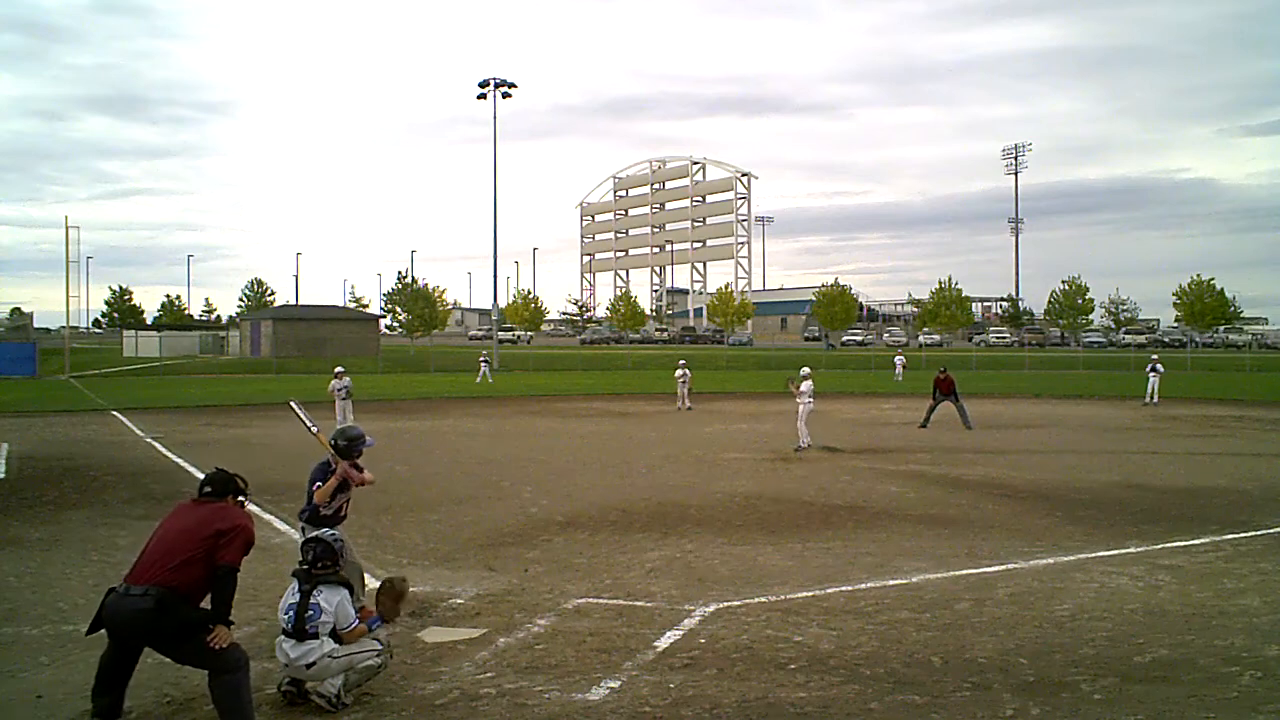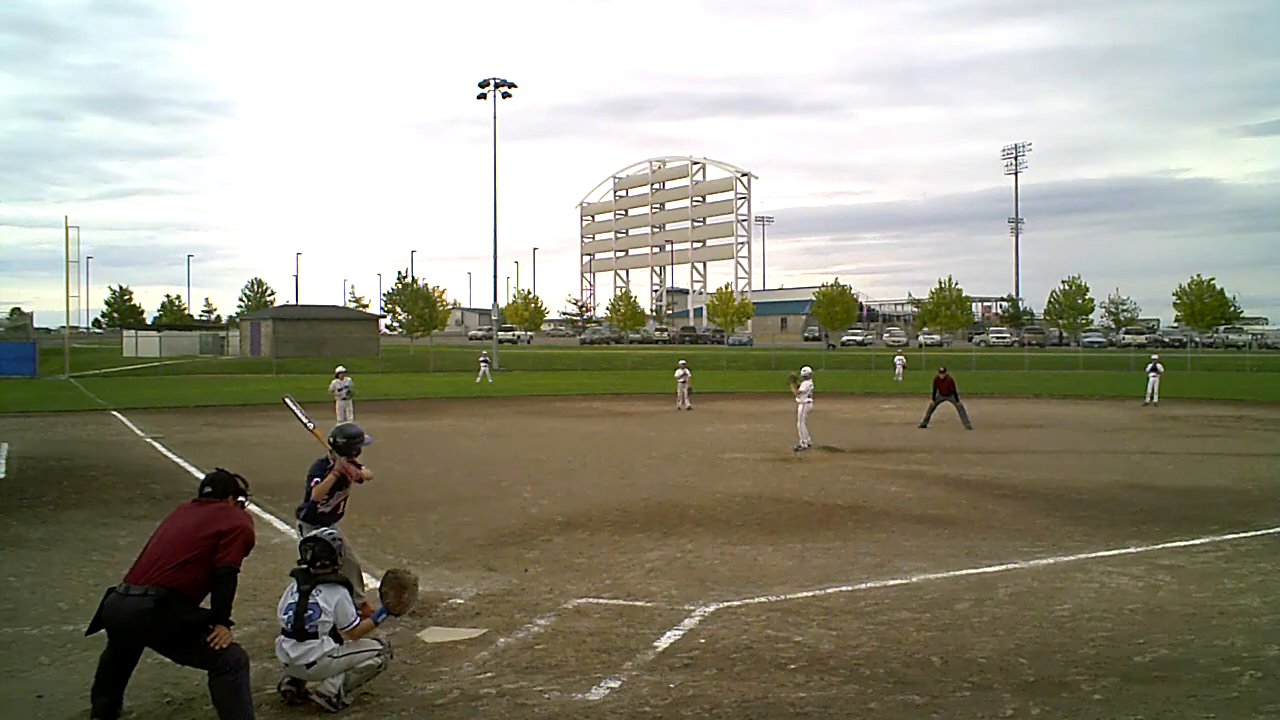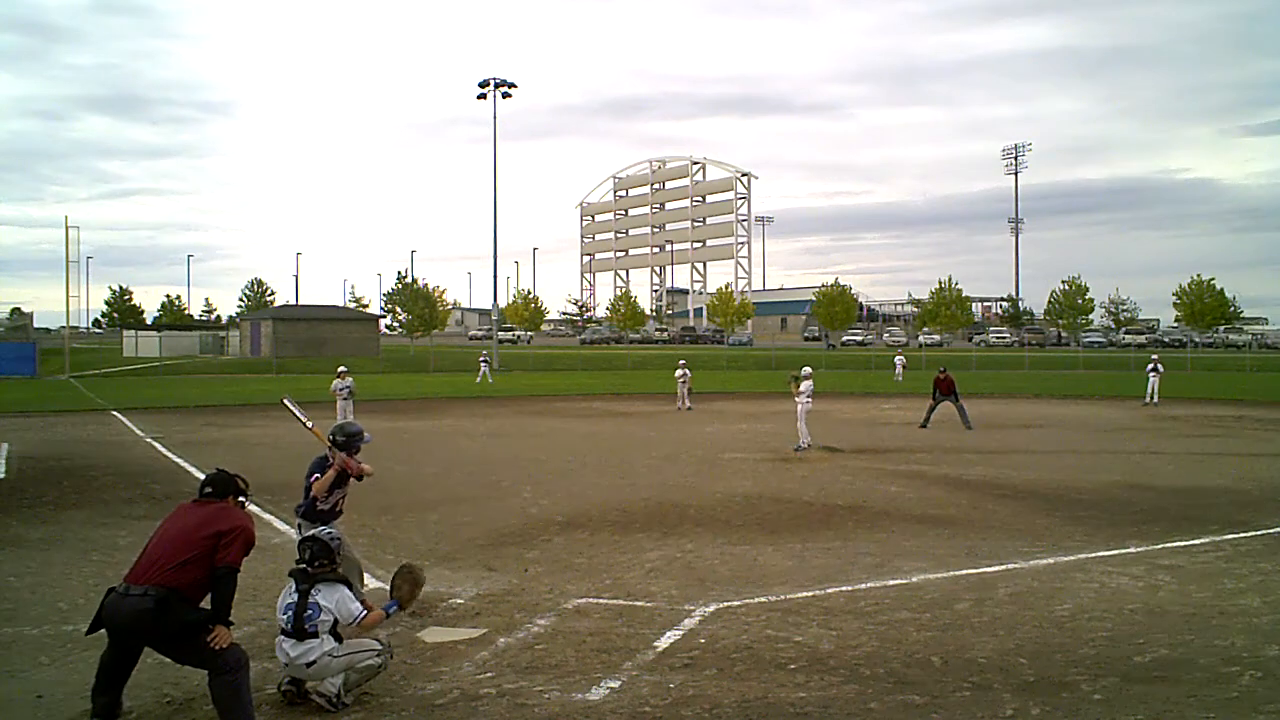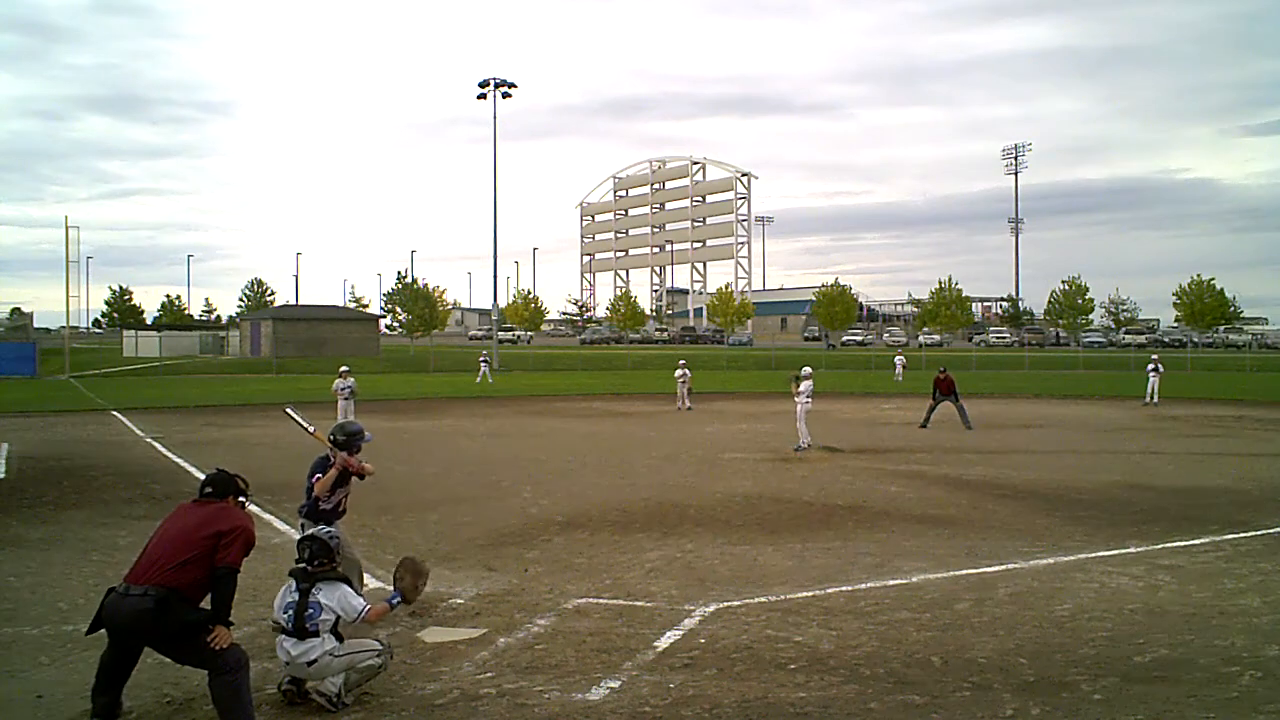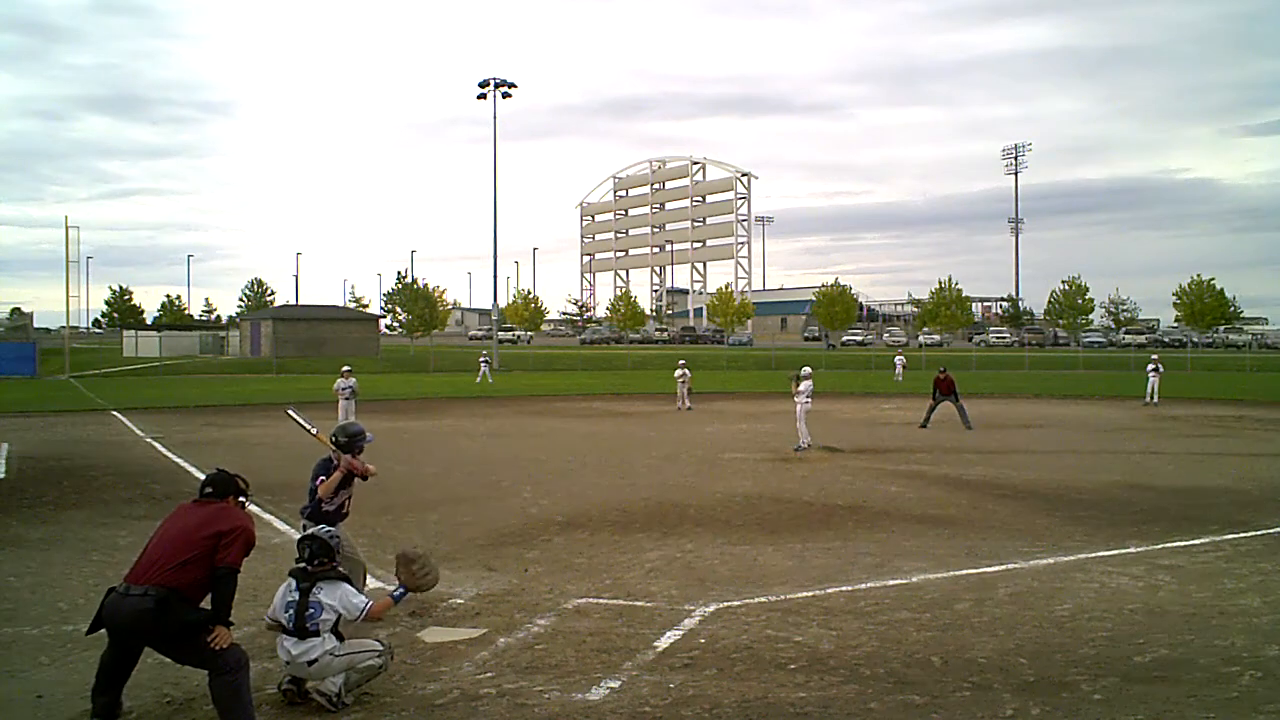
dt=0.1s
person 1, frame 1
left shoulder: (181, 511)
right shoulder: (237, 520)
right elbow: (225, 574)
right wrist: (221, 622)
left hip: (117, 605)
right hip: (156, 610)
left knee: (121, 651)
right knee: (231, 662)
person 1, frame 2
left shoulder: (181, 511)
right shoulder: (237, 520)
right elbow: (225, 574)
right wrist: (221, 622)
left hip: (116, 605)
right hip: (155, 610)
left knee: (120, 650)
right knee: (230, 662)
person 1, frame 3
left shoulder: (182, 511)
right shoulder: (237, 520)
right elbow: (225, 575)
right wrist: (221, 622)
left hip: (116, 605)
right hip: (156, 610)
left knee: (120, 650)
right knee: (230, 662)
person 1, frame 4
left shoulder: (182, 511)
right shoulder: (238, 521)
right elbow: (225, 574)
right wrist: (221, 622)
left hip: (116, 605)
right hip: (155, 610)
left knee: (120, 651)
right knee: (230, 662)
person 1, frame 5
left shoulder: (182, 511)
right shoulder: (238, 521)
right elbow: (225, 575)
right wrist: (221, 622)
left hip: (116, 604)
right hip: (155, 610)
left knee: (120, 651)
right knee: (231, 662)
person 2, frame 1
left shoulder: (296, 585)
right shoulder: (337, 592)
right elbow: (349, 637)
right wrist: (378, 620)
left hip: (286, 661)
right hip: (315, 664)
right knee: (381, 650)
left ankle: (293, 681)
right ankle: (331, 690)
person 2, frame 2
left shoulder: (294, 585)
right shoulder: (336, 592)
left elbow: (288, 624)
right elbow: (355, 632)
right wrist: (384, 612)
left hip: (287, 661)
right hip: (316, 664)
right knee: (381, 650)
left ankle: (293, 682)
right ankle: (332, 690)
person 2, frame 3
left shoulder: (292, 585)
right shoulder: (336, 590)
left elbow: (282, 625)
right elbow: (365, 623)
right wrist: (395, 605)
left hip: (287, 661)
right hip: (316, 663)
right knee: (381, 651)
left ankle: (293, 681)
right ankle: (332, 689)
person 2, frame 4
left shoulder: (291, 584)
right shoulder: (336, 589)
left elbow: (276, 625)
right elbow: (371, 616)
right wrist: (398, 597)
left hip: (288, 661)
right hip: (317, 663)
right knee: (381, 652)
left ankle: (294, 680)
right ankle: (332, 689)
person 2, frame 5
left shoulder: (290, 584)
right shoulder: (337, 588)
left elbow: (271, 624)
right elbow: (373, 612)
right wrist: (403, 590)
left hip: (288, 660)
right hip: (318, 662)
right knee: (382, 652)
left ankle: (294, 680)
right ankle: (332, 689)
person 3, frame 1
left shoulder: (350, 466)
right shoulder: (321, 470)
left elbow: (371, 478)
right elbow: (318, 499)
left wrist: (361, 478)
right wrist: (338, 476)
left hip: (334, 527)
right hip: (314, 528)
left knee: (354, 566)
left ankle: (357, 605)
person 3, frame 2
left shoulder: (347, 465)
right shoulder: (319, 468)
left elbow: (369, 475)
right elbow: (316, 496)
left wrist: (358, 473)
right wrist: (335, 472)
left hip: (330, 525)
right hip: (311, 526)
left knee: (351, 563)
left ankle: (359, 604)
person 3, frame 3
left shoulder: (346, 461)
right shoulder: (319, 464)
left elbow: (370, 471)
right elbow: (317, 491)
left wrist: (358, 468)
right wrist: (335, 467)
left hip: (329, 523)
right hip: (310, 525)
left knee: (351, 561)
left ankle: (358, 601)
person 3, frame 4
left shoulder: (348, 461)
right shoulder: (320, 465)
left elbow: (370, 471)
right elbow: (319, 491)
left wrist: (359, 466)
right wrist: (337, 467)
left hip: (332, 525)
right hip: (313, 526)
left knee: (352, 563)
person 3, frame 5
left shoulder: (350, 462)
right shoulder: (323, 466)
left elbow: (373, 471)
right elbow: (323, 493)
left wrist: (363, 468)
right wrist: (341, 469)
left hip: (335, 526)
right hip: (315, 527)
left knee: (356, 565)
